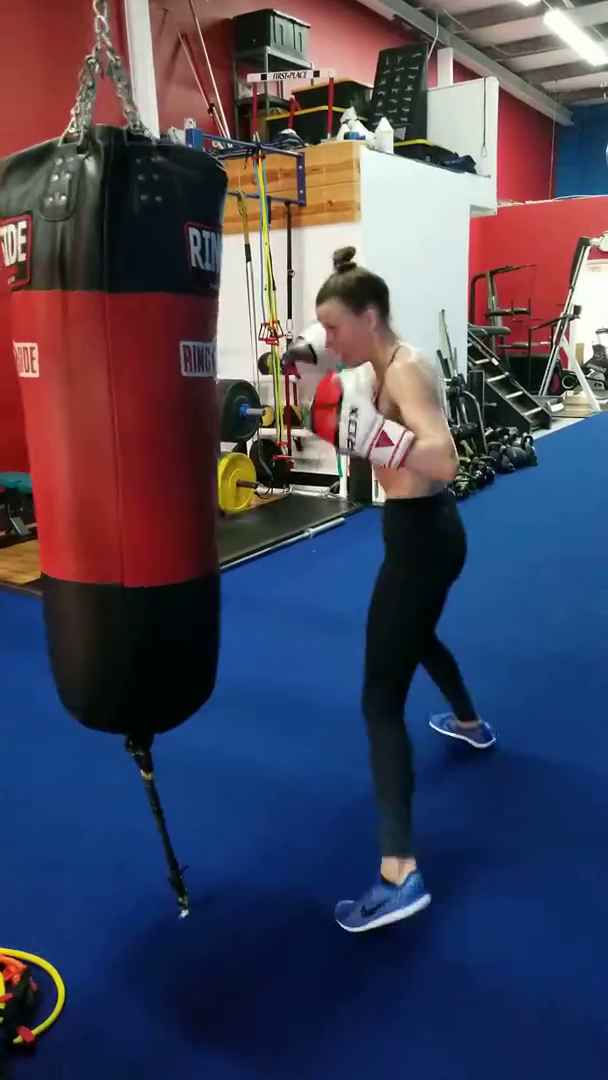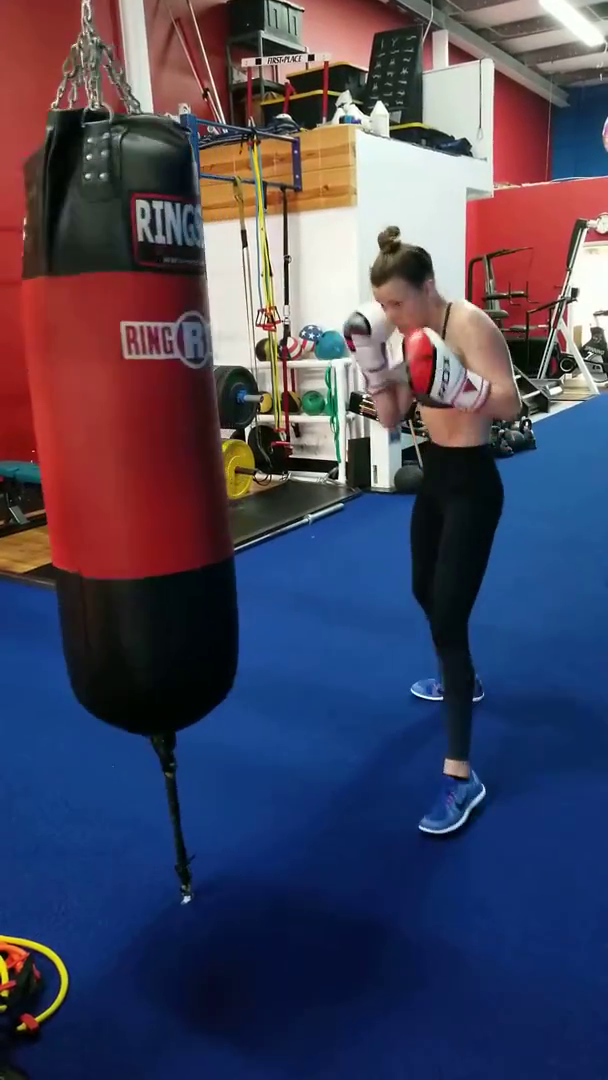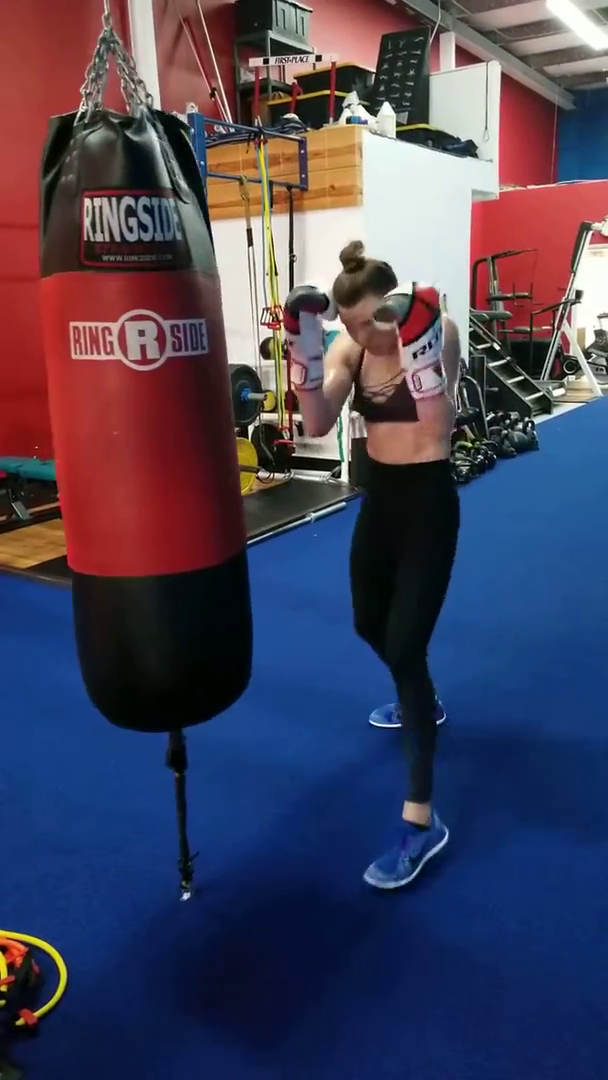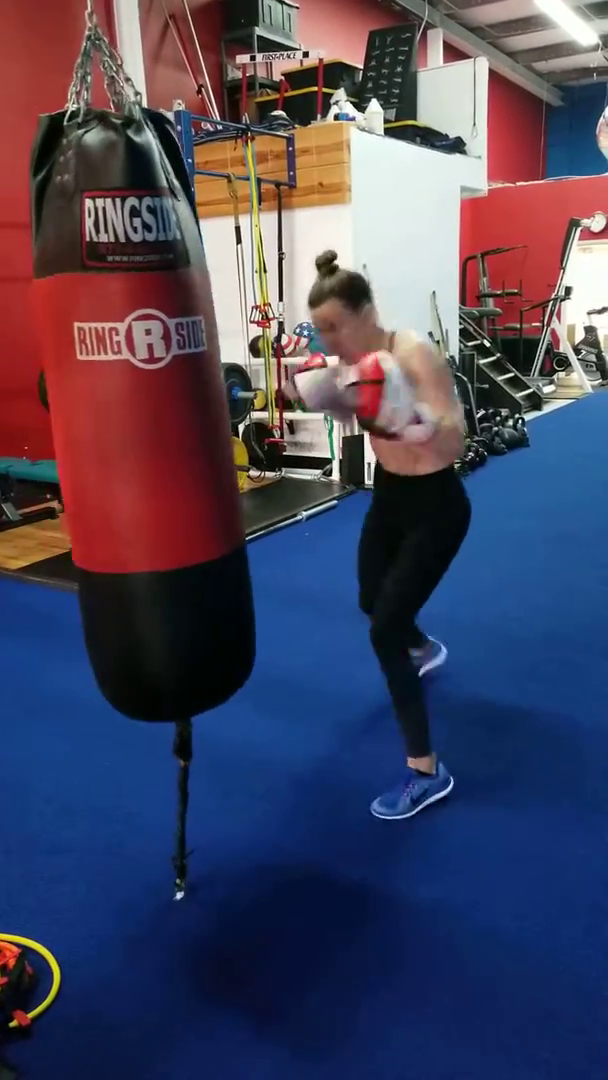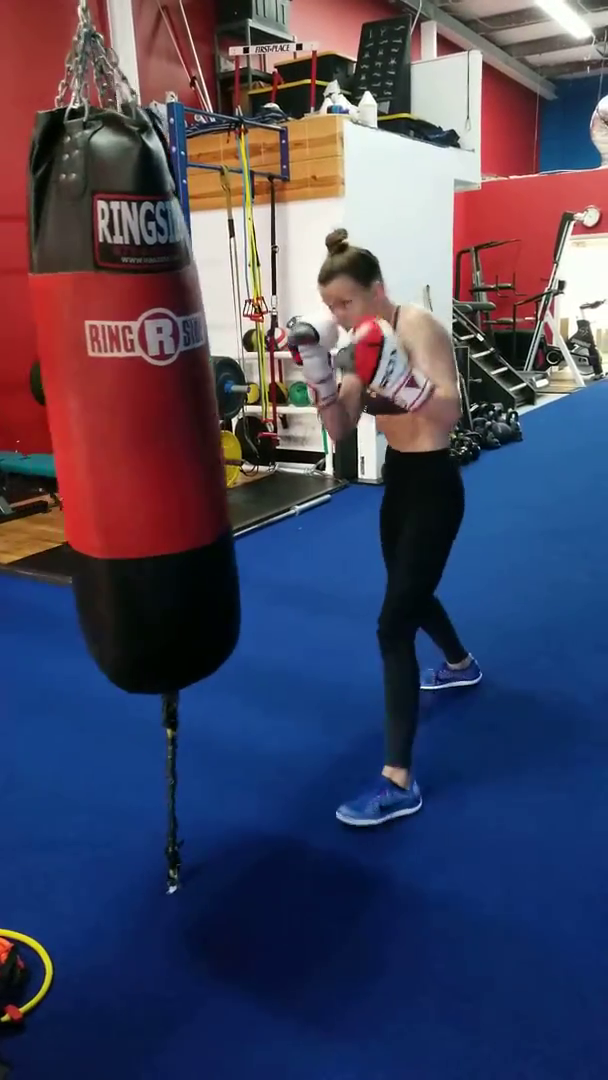
dt=1s
person 1, frame 1
left shoulder: (404, 370)
right shoulder: (390, 366)
left elbow: (441, 464)
left wrist: (362, 426)
right wrist: (326, 398)
left hip: (417, 543)
right hip: (435, 532)
left knee: (380, 702)
right knee: (416, 636)
left ankle: (400, 875)
right ankle: (469, 724)
person 1, frame 2
left shoulder: (469, 322)
right shoulder: (414, 337)
left elbow: (509, 407)
right elbow: (390, 416)
left wrist: (448, 374)
right wrist: (370, 355)
left hip: (471, 482)
right hip: (434, 474)
left knee: (446, 616)
right knee: (425, 590)
left ankle: (460, 775)
right ankle: (463, 679)
person 1, frame 3
left shoulder: (438, 331)
right shoulder: (347, 348)
left elbow: (439, 427)
right elbow: (316, 423)
left wrist: (418, 344)
right wrist: (304, 344)
left hip: (429, 503)
right hip: (377, 499)
left knee: (403, 647)
right knee: (370, 624)
left ankle: (422, 820)
right ankle: (422, 703)
person 1, frame 4
left shoulder: (413, 352)
right shoulder: (354, 352)
left elbow: (452, 441)
left hip: (436, 504)
right hip: (389, 495)
left knee: (385, 632)
right knee: (375, 603)
left ankle: (426, 770)
right ankle: (421, 647)
person 1, frame 5
left shoulder: (419, 325)
right shoulder: (360, 342)
left elbow: (449, 413)
right elbow: (339, 429)
left wrist: (390, 372)
right wrist: (319, 371)
left hip: (432, 487)
right hip: (400, 482)
left knee: (392, 627)
right knee: (409, 593)
left ankle: (398, 782)
right ankle: (461, 665)
